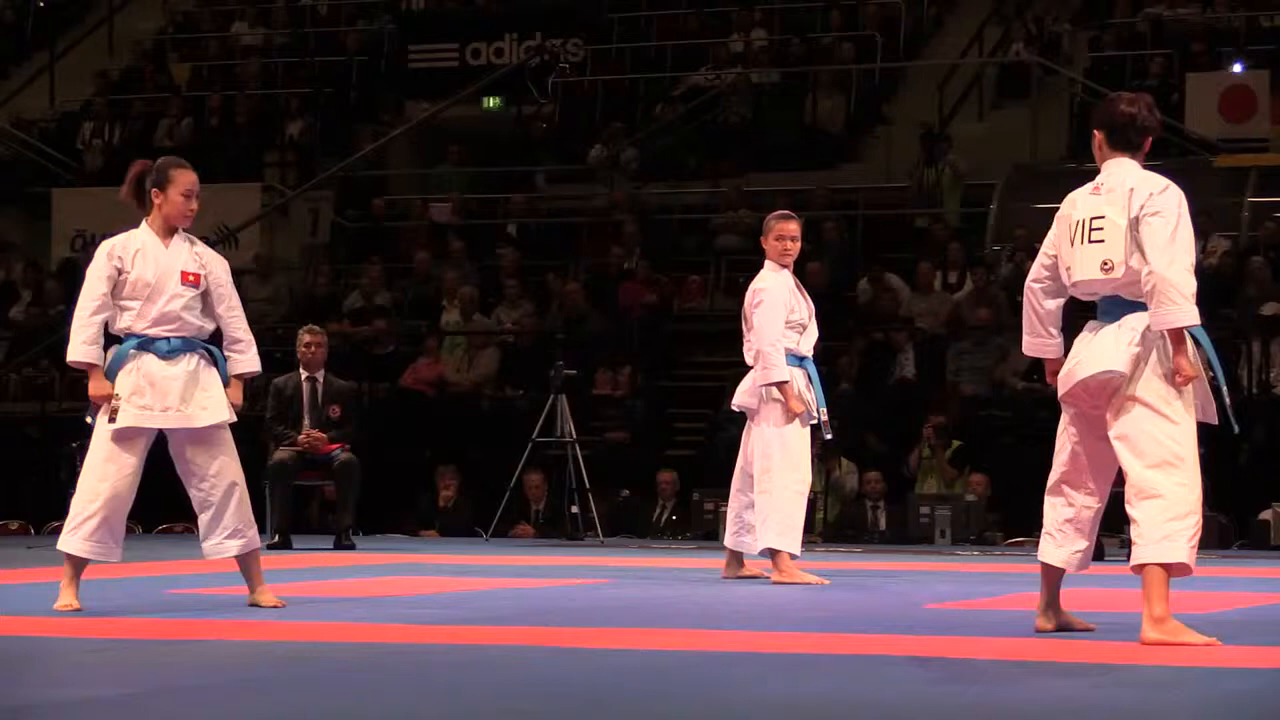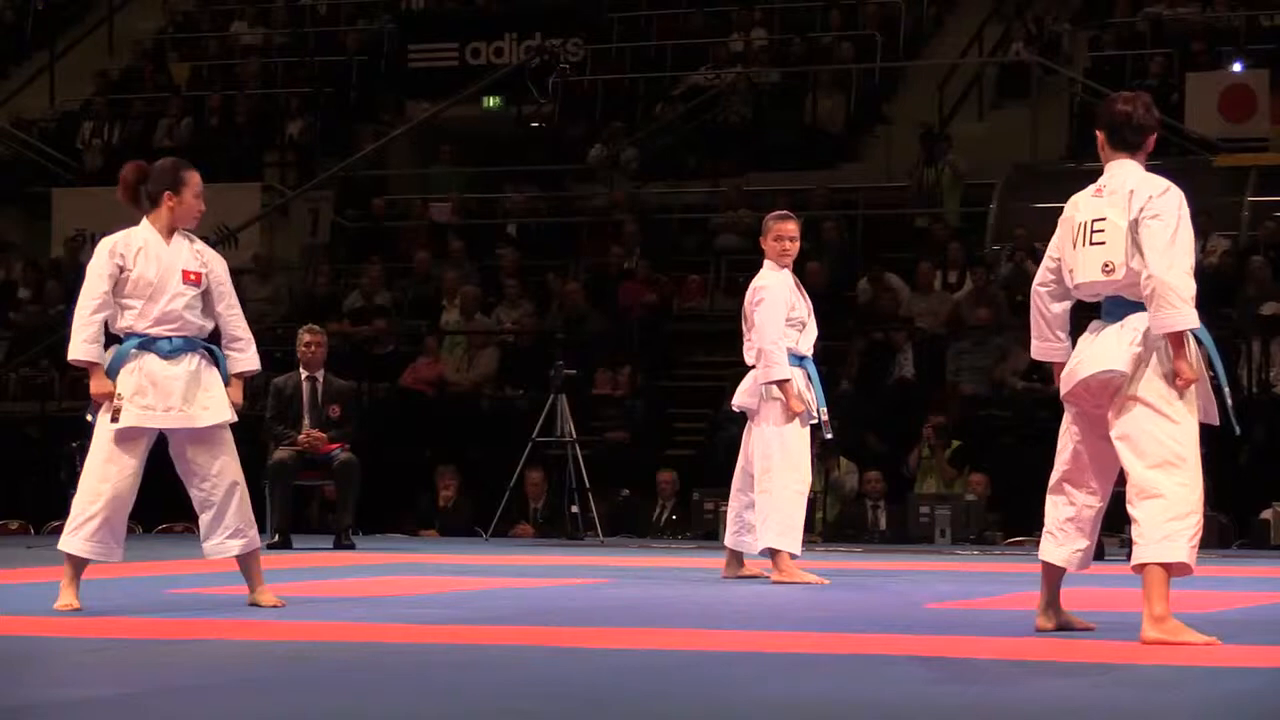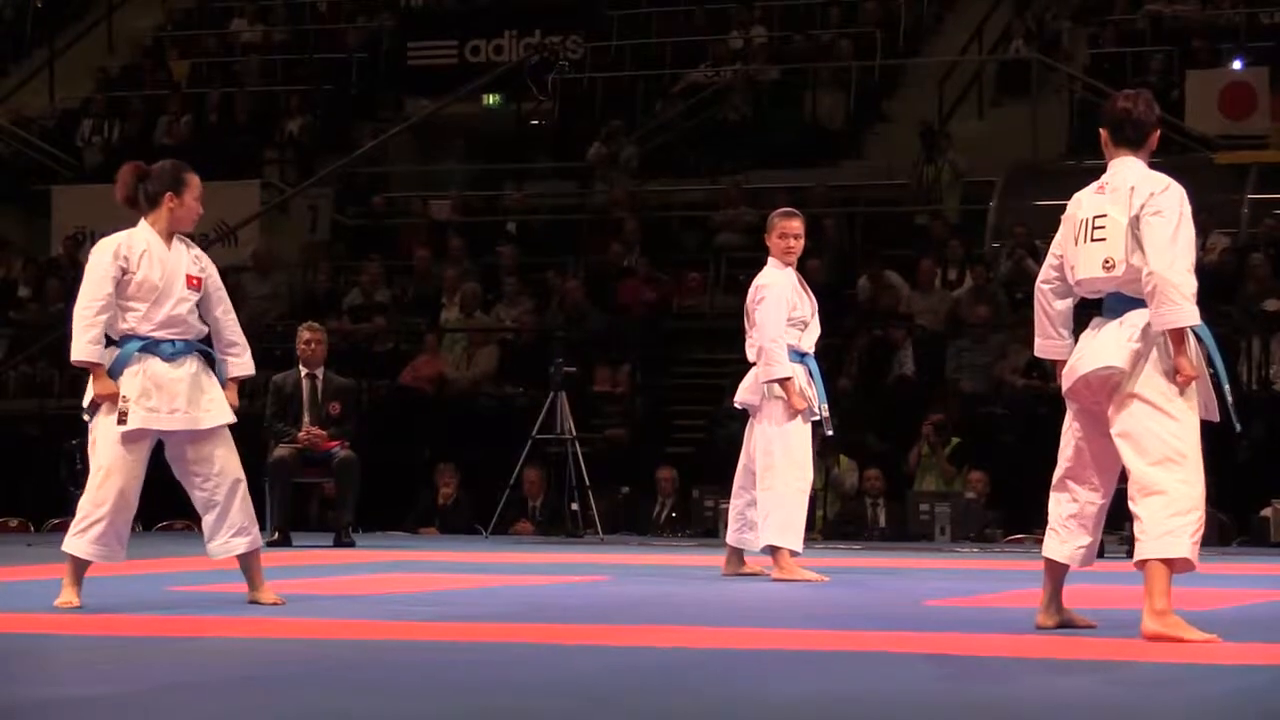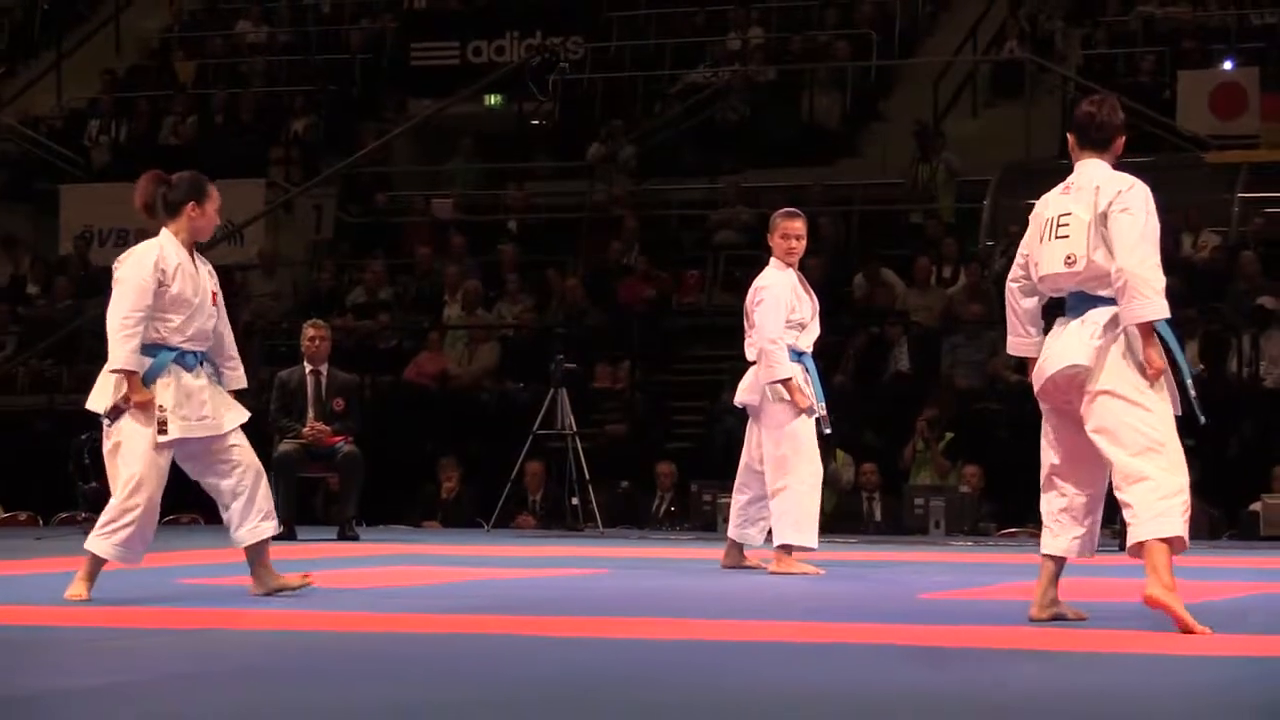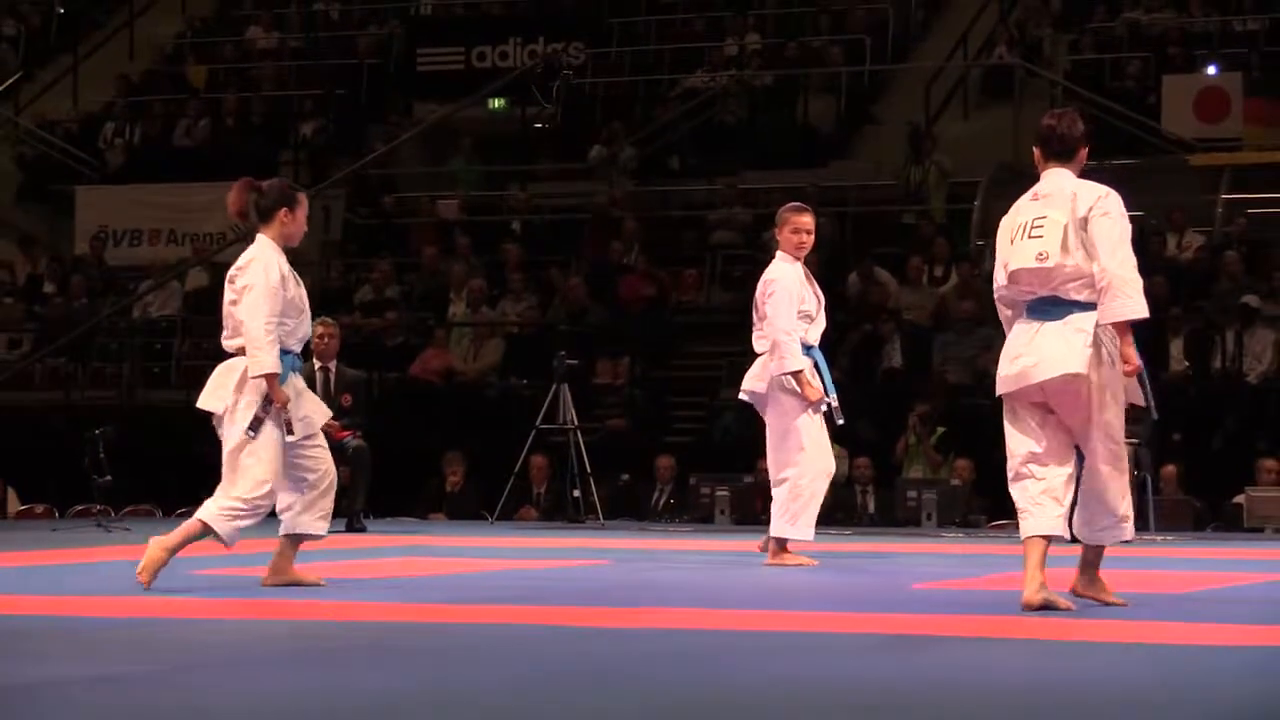
dt=0.5s
person 1, frame 1
left shoulder: (1076, 201)
right shoulder: (1158, 191)
left elbow: (1041, 282)
right elbow: (1168, 273)
left wrist: (1051, 353)
right wrist: (1179, 348)
left hip: (1095, 347)
right hip: (1142, 345)
left knee: (1075, 481)
right knee: (1165, 477)
left ankle: (1050, 606)
right ankle: (1158, 617)
person 1, frame 2
left shoulder: (1078, 203)
right shoulder: (1157, 193)
left elbow: (1047, 286)
right elbow: (1166, 277)
left wrist: (1057, 358)
right wrist: (1179, 351)
left hip: (1095, 348)
right hip: (1143, 348)
left knee: (1077, 481)
right knee: (1167, 478)
left ankle: (1050, 605)
right ankle: (1158, 616)
person 1, frame 3
left shoulder: (1082, 200)
right shoulder: (1159, 189)
left elbow: (1050, 284)
right elbow: (1167, 274)
left wrist: (1060, 356)
right wrist: (1180, 348)
left hip: (1098, 346)
right hip: (1144, 344)
left knee: (1080, 477)
right knee: (1168, 475)
left ankle: (1051, 602)
right ankle: (1158, 610)
person 1, frame 4
left shoulder: (1047, 202)
right shoulder: (1125, 190)
left elbow: (1020, 284)
right elbow: (1136, 270)
left wrist: (1031, 352)
right wrist: (1149, 340)
left hip: (1062, 344)
right hip: (1109, 339)
left knee: (1069, 475)
right knee: (1151, 460)
left ankle: (1046, 593)
right ankle: (1160, 579)
person 1, frame 5
left shoulder: (1016, 211)
right shoulder: (1097, 197)
right elbow: (1116, 272)
right wrist: (1125, 340)
left hip: (1027, 345)
right hip: (1082, 341)
left knee: (1038, 466)
right knee: (1104, 465)
left ankle: (1035, 579)
right ankle: (1088, 574)
person 2, frame 1
left shoulder: (205, 258)
right shoulder: (117, 249)
left elbow: (233, 321)
right elbow: (91, 312)
left wrist: (235, 381)
right wrist: (95, 374)
left hip: (194, 378)
right hip: (134, 374)
left knee: (223, 478)
right knee: (104, 480)
left ankle: (256, 585)
right ankle: (69, 584)
person 2, frame 2
left shoulder: (204, 256)
right shoulder: (119, 247)
left elbow: (231, 319)
right elbow: (91, 310)
left wrist: (236, 378)
right wrist: (96, 371)
left hip: (195, 377)
right hip: (135, 374)
left knee: (223, 478)
right knee: (106, 479)
left ankle: (256, 585)
right ankle: (70, 584)
person 2, frame 3
left shoulder: (196, 259)
right shoulder: (117, 248)
left elbow: (224, 321)
right elbow: (90, 312)
left wrist: (231, 382)
right wrist: (99, 374)
left hip: (190, 378)
right hip: (133, 376)
left knee: (223, 477)
right knee: (111, 482)
left ankle: (256, 584)
right ankle: (71, 584)
person 2, frame 4
left shoulder: (202, 267)
right shoulder: (148, 258)
left elbow: (219, 333)
right elbow: (125, 322)
left wrist: (230, 385)
right wrist: (133, 382)
left hip: (196, 387)
right hip: (149, 384)
left knee: (241, 472)
right knee: (137, 491)
left ankle: (263, 574)
right ankle: (84, 578)
person 2, frame 5
left shoulder: (275, 262)
right shoulder: (263, 263)
right elbow: (259, 329)
right wrist: (273, 383)
left hip: (279, 385)
right hip: (259, 386)
left knee: (316, 472)
right knee: (254, 489)
left ankle: (283, 564)
right ankle: (166, 547)
person 3, frame 1
left shoulder: (784, 282)
right shoulder: (770, 285)
right elbow: (767, 345)
right wrist: (788, 395)
left hip: (780, 386)
right hip: (778, 385)
left knee: (754, 474)
right knee: (783, 472)
left ankle: (735, 560)
right ankle: (782, 564)
person 3, frame 2
left shoulder: (783, 281)
right shoulder: (771, 284)
right elbow: (769, 343)
left wrist: (793, 391)
right wrist: (788, 394)
left hip: (781, 385)
right hip: (778, 385)
left knee: (754, 473)
right knee: (783, 471)
left ankle: (735, 559)
right ankle: (782, 563)
person 3, frame 3
left shoulder: (788, 279)
right shoulder: (773, 282)
right elbow: (770, 342)
left wrist: (796, 388)
right wrist: (790, 391)
left hip: (784, 381)
right hip: (780, 382)
left knee: (757, 471)
right knee: (786, 469)
left ankle: (735, 557)
right ankle: (782, 560)
person 3, frame 4
left shoulder: (792, 280)
right shoulder: (773, 283)
right elbow: (771, 342)
left wrist: (796, 387)
right wrist: (793, 390)
left hip: (783, 381)
right hip: (778, 382)
left knee: (758, 468)
right knee: (800, 467)
left ankle: (735, 549)
right ankle: (784, 553)
person 3, frame 5
left shoulder: (797, 273)
right shoulder: (782, 276)
right elbow: (782, 334)
right wrist: (803, 381)
left hip: (793, 374)
right hip: (787, 375)
left knee: (819, 462)
right knee: (801, 462)
left ankle: (776, 536)
right ankle: (778, 547)
person 4, frame 1
left shoulder: (344, 389)
right shoulder: (280, 385)
left elbow: (350, 428)
right elbow: (273, 425)
left wrist: (327, 438)
right wrist: (296, 439)
left hip: (330, 447)
right hip: (294, 447)
left knee: (349, 462)
right knee: (279, 462)
left ankle: (343, 532)
right ankle: (281, 533)
person 4, frame 2
left shoulder: (344, 388)
right shoulder: (280, 385)
left elbow: (350, 428)
right elbow: (273, 425)
left wrist: (327, 438)
right wrist: (296, 438)
left hip: (329, 447)
right hip: (294, 447)
left knee: (348, 461)
right knee: (279, 461)
left ankle: (343, 532)
right ankle: (281, 533)
person 4, frame 3
left shoulder: (344, 386)
right shoulder: (280, 382)
left elbow: (349, 425)
right elbow: (273, 423)
left wrist: (327, 435)
right wrist: (296, 436)
left hip: (329, 445)
right hip: (294, 444)
left knee: (348, 459)
right knee: (278, 460)
left ankle: (343, 529)
right ankle: (280, 530)
person 4, frame 4
left shoulder: (347, 382)
right shoulder: (285, 378)
left elbow: (353, 422)
right elbow: (277, 418)
left wrist: (330, 430)
right wrist: (301, 431)
left hip: (333, 440)
right hip: (298, 440)
left knee: (352, 454)
right knee: (283, 455)
left ankle: (346, 523)
right ankle: (286, 523)
person 4, frame 5
left shoulder: (356, 378)
left elbow: (361, 416)
left wrist: (340, 425)
left hip: (342, 434)
left knee: (360, 449)
left ankle: (354, 515)
